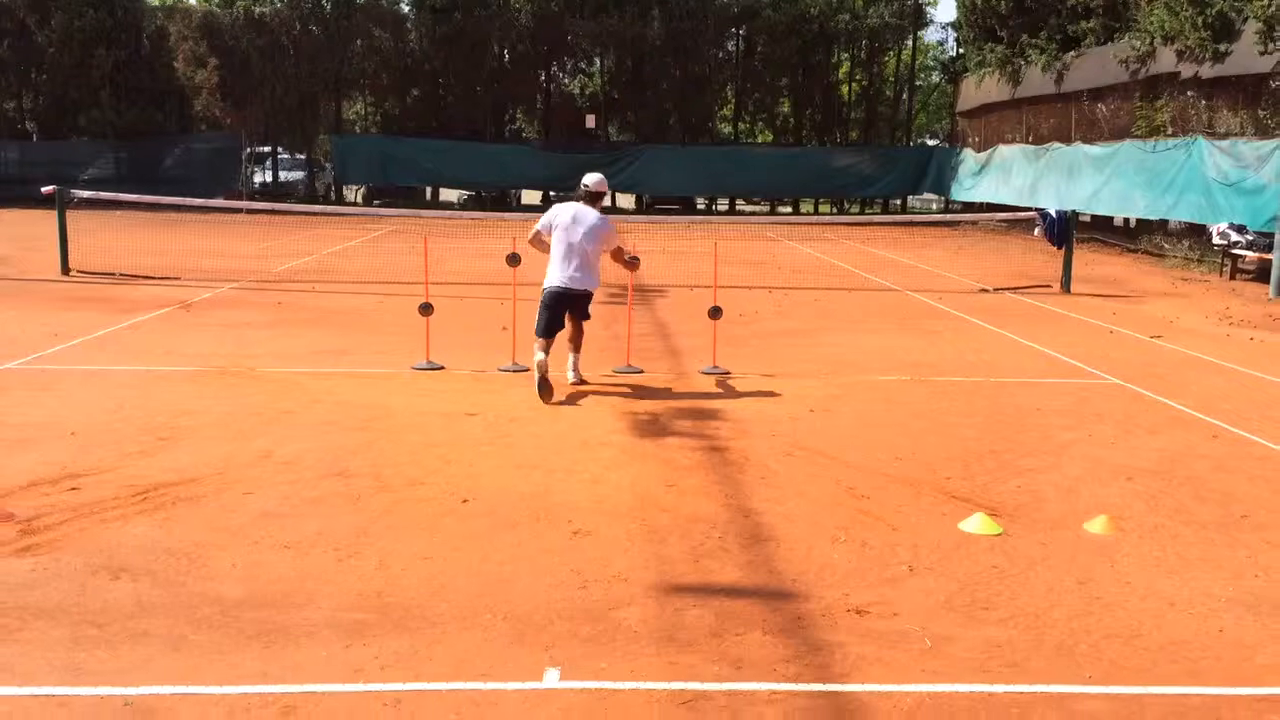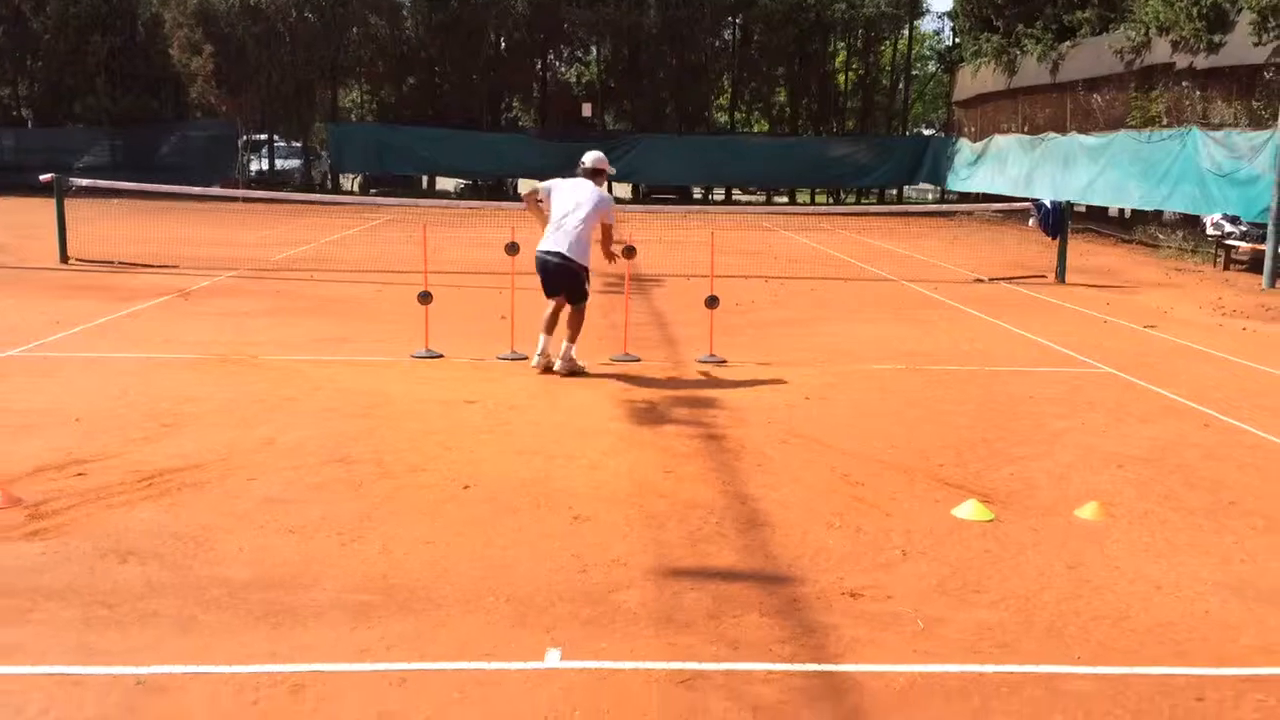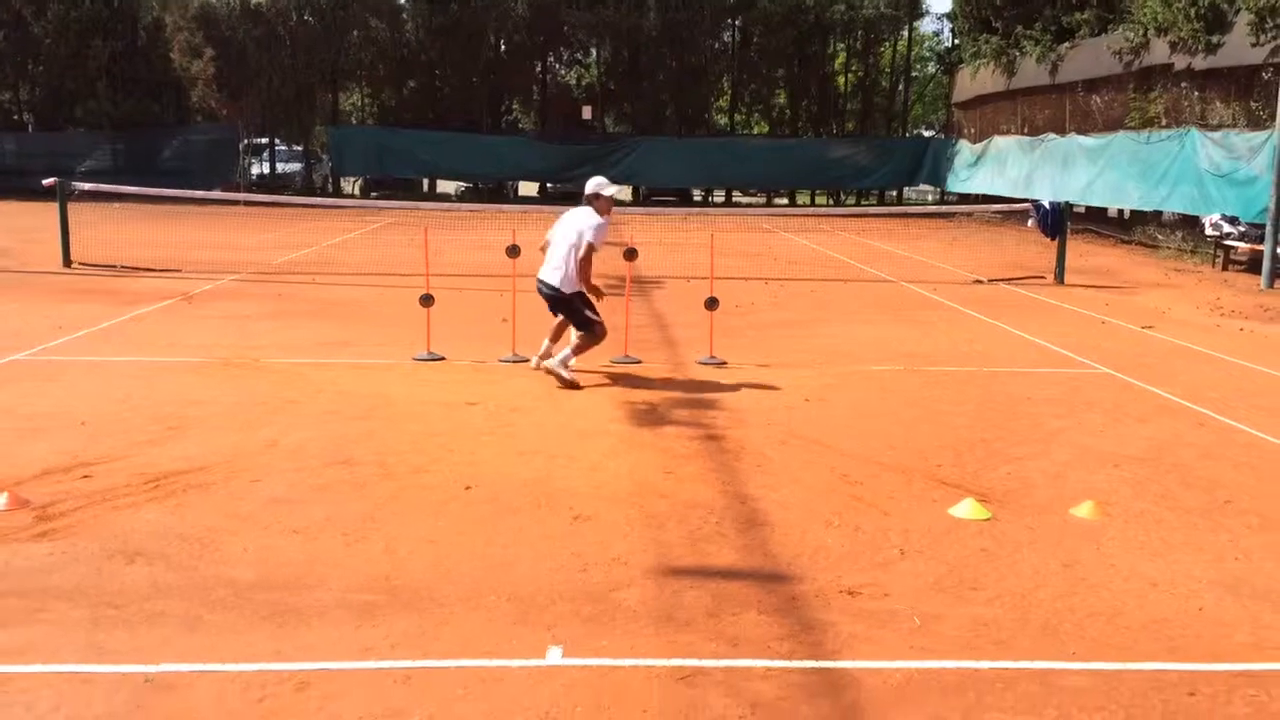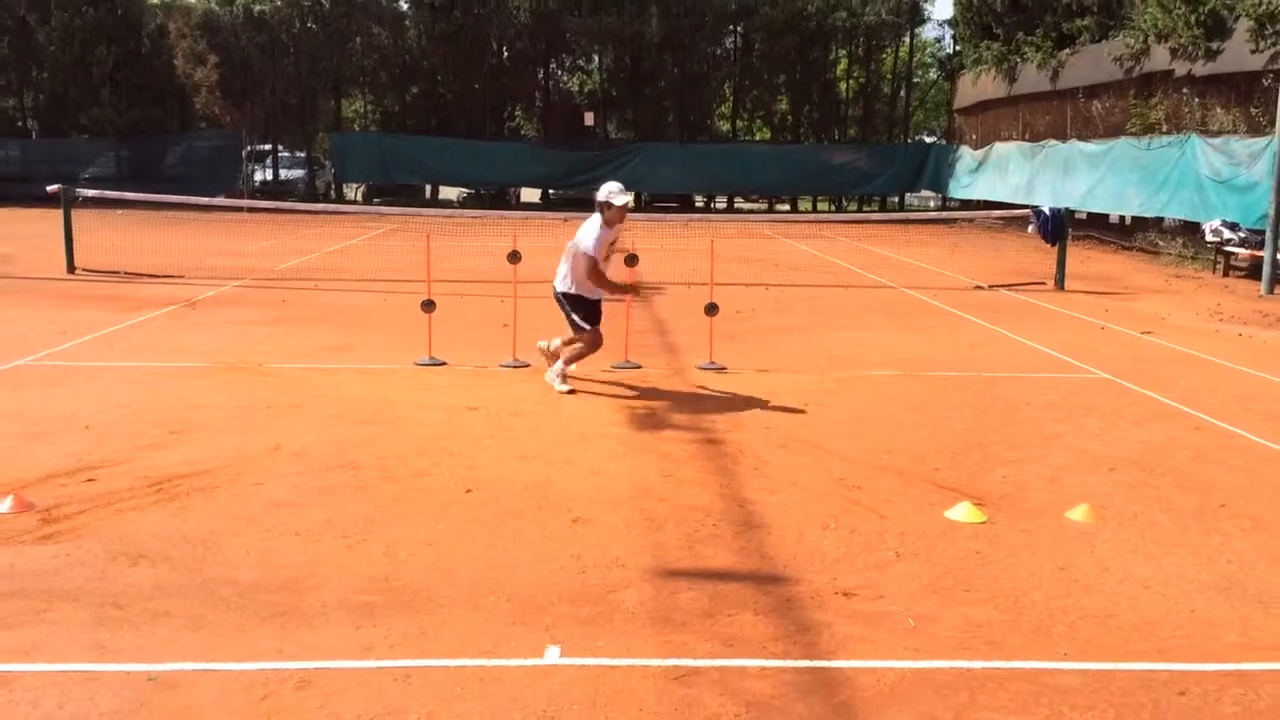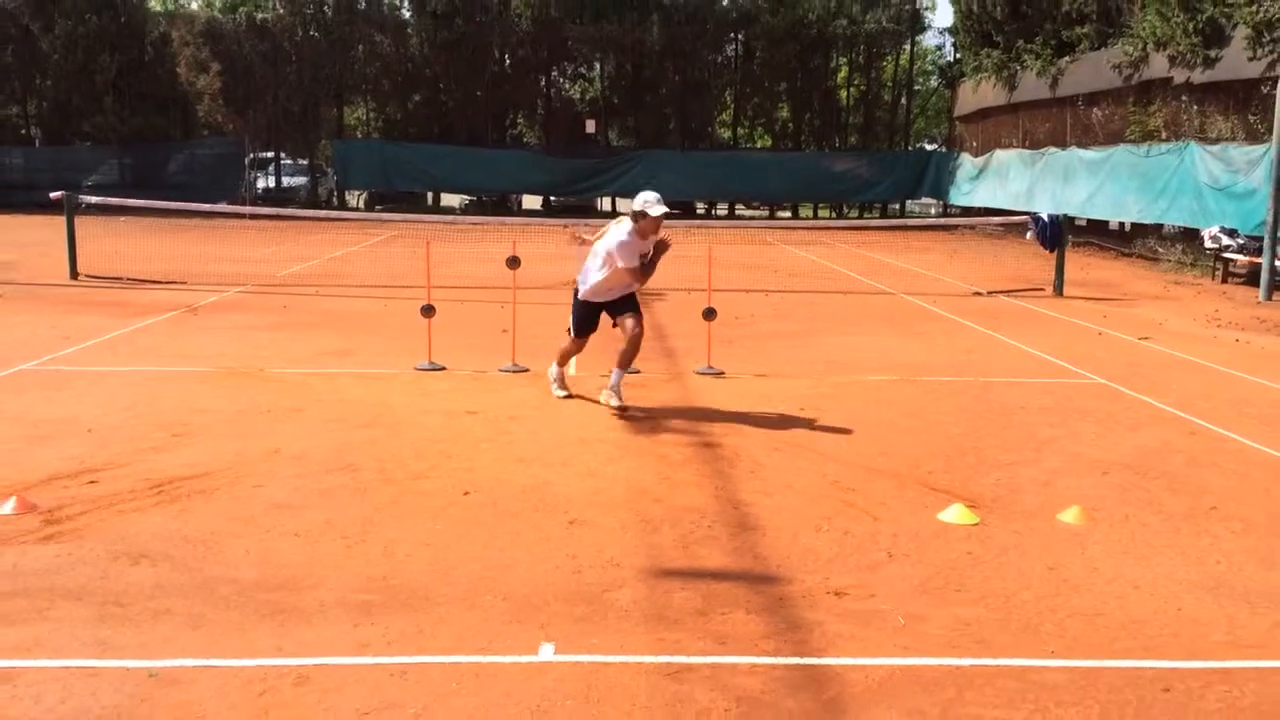
dt=0.2s
person 1, frame 1
left shoulder: (558, 210)
right shoulder: (603, 223)
left elbow: (533, 239)
right elbow: (617, 254)
right wrist: (629, 263)
left hip: (555, 285)
right hip: (584, 287)
left knee: (543, 340)
right knee: (575, 320)
left ankle: (541, 363)
right ankle: (573, 369)
person 1, frame 2
left shoulder: (559, 184)
right shoulder: (605, 198)
left elbow: (527, 196)
right elbow: (606, 236)
left wrist: (546, 218)
right wrist: (607, 251)
left hip: (546, 253)
right hip: (574, 260)
left knee: (556, 302)
right knee: (578, 307)
left ankle: (541, 355)
right ankle: (565, 359)
person 1, frame 3
left shoulder: (569, 215)
right shoulder: (597, 223)
left elbow: (545, 246)
right elbow: (584, 258)
right wrist: (589, 285)
left hip: (545, 281)
right hip: (564, 287)
left knee: (568, 315)
right knee: (597, 331)
left ankle: (543, 357)
right ankle: (558, 362)
person 1, frame 4
left shoulder: (612, 225)
right shoulder: (594, 233)
right elbow: (592, 274)
right wrist: (620, 288)
left hip: (589, 290)
right hip: (570, 290)
left knee: (585, 332)
right knee: (593, 341)
left ankle: (550, 347)
right ankle: (557, 371)
person 1, frame 5
left shoulder: (651, 232)
right shoulder: (623, 240)
right elbow: (639, 279)
left wrist: (595, 240)
right wrist: (658, 253)
left hip: (622, 292)
right hip: (591, 292)
left knee: (635, 333)
right knee: (577, 345)
left ankle: (612, 389)
right ankle: (556, 373)
